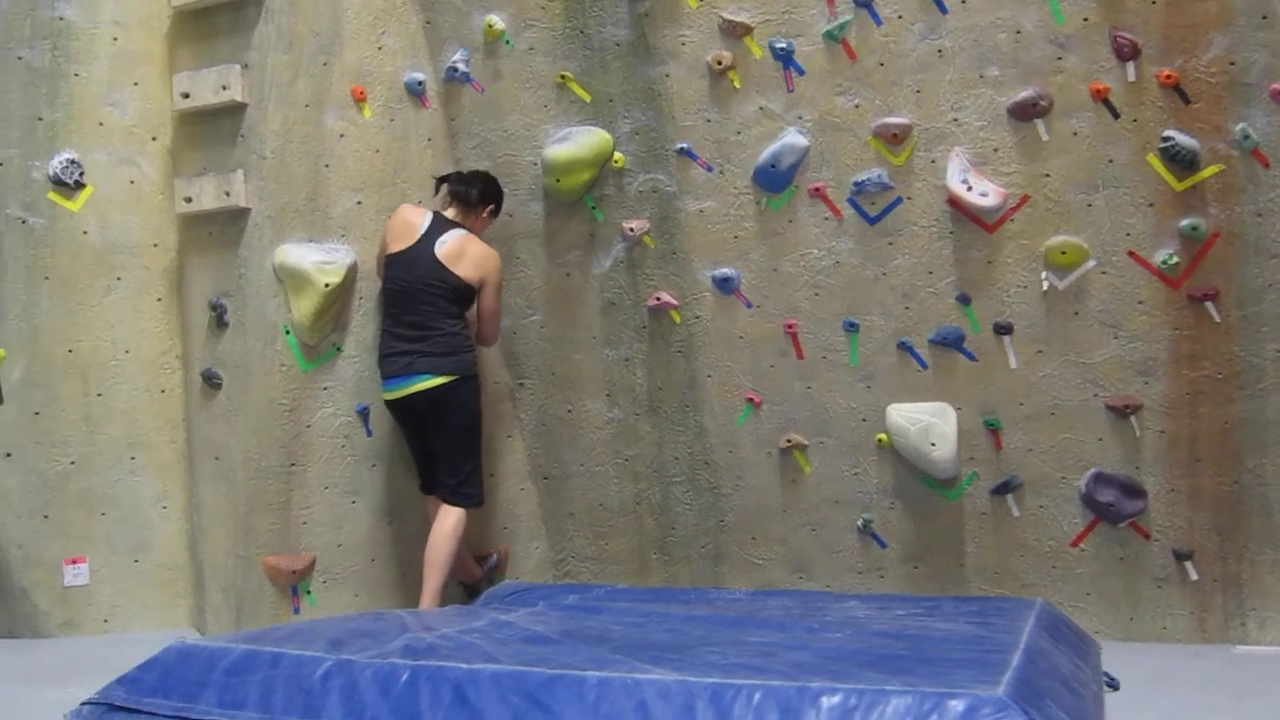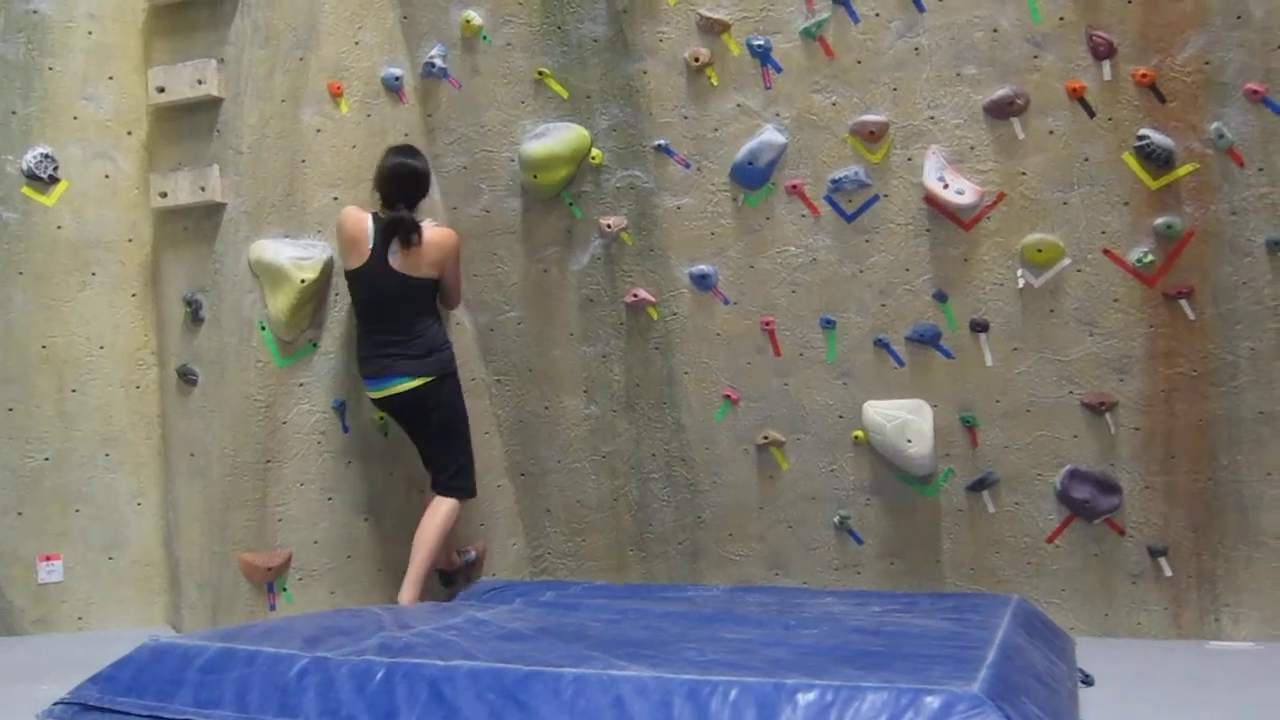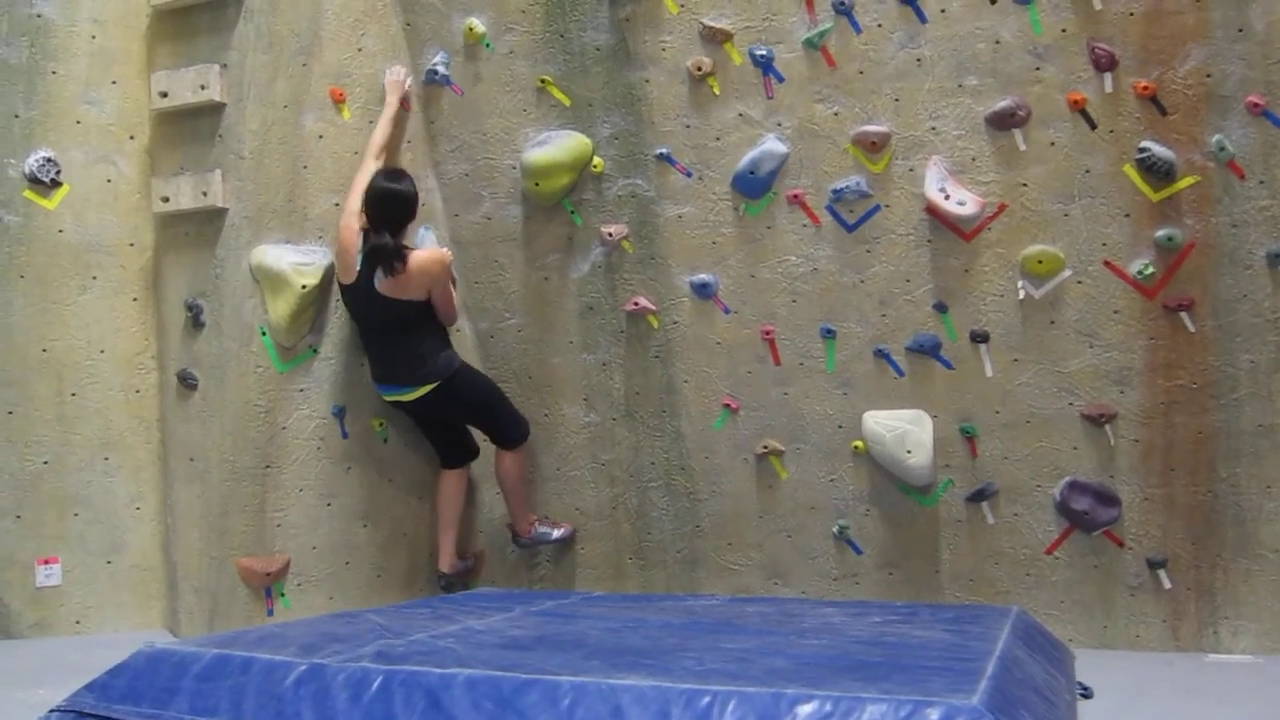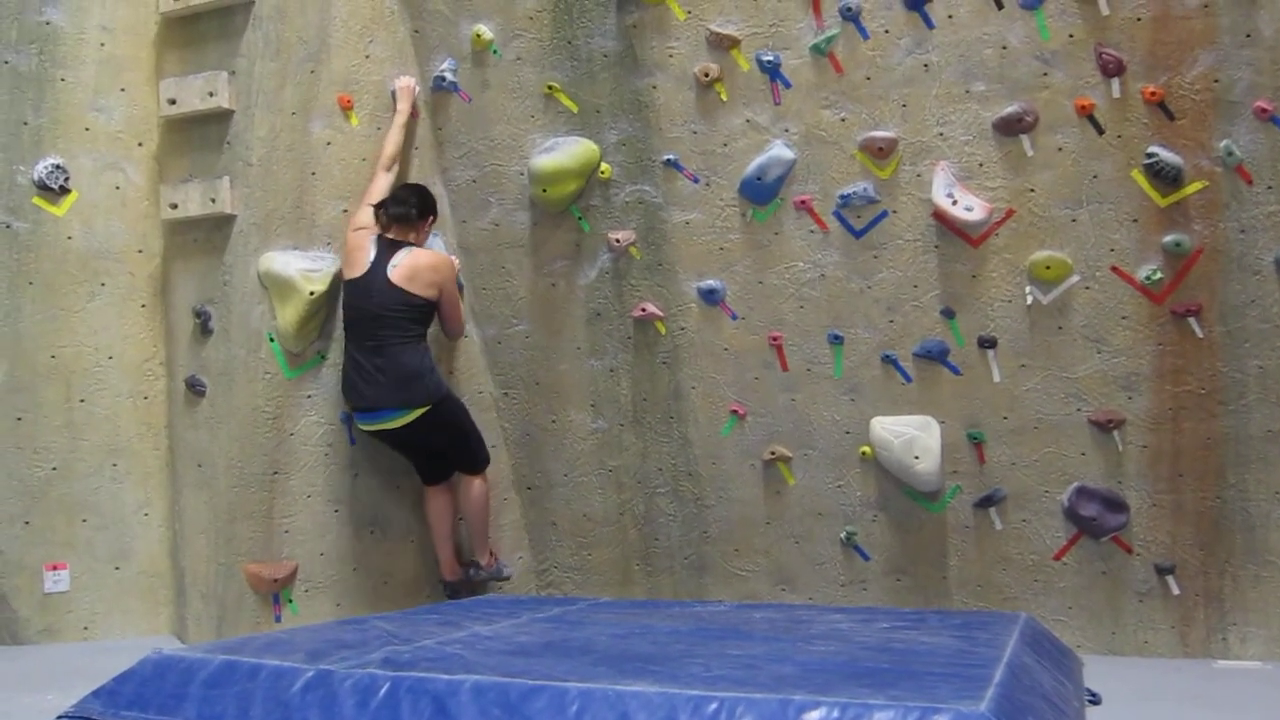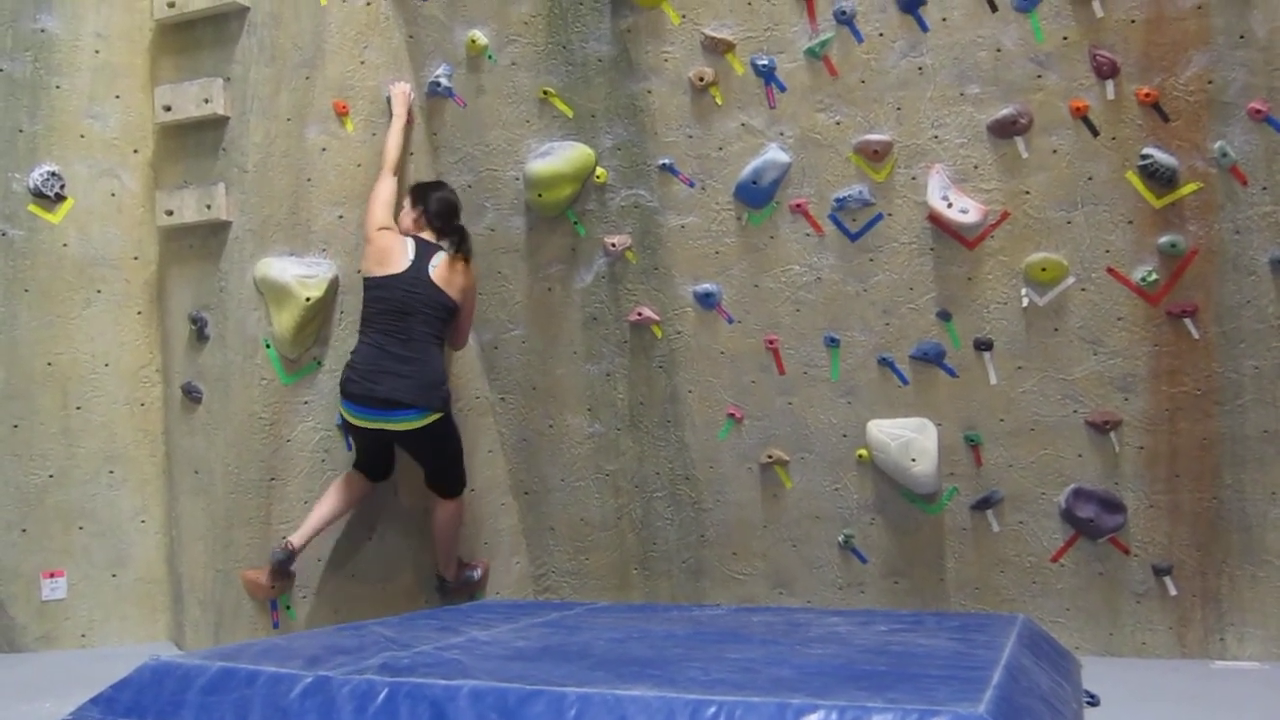
dt=1s
person 1, frame 1
left shoulder: (404, 217)
right shoulder: (484, 257)
right elbow: (487, 335)
left hip: (395, 380)
right hip: (448, 377)
left knee: (435, 486)
right knee: (457, 495)
left ankle: (469, 572)
right ankle: (427, 610)
person 1, frame 2
left shoulder: (350, 223)
right shoulder: (442, 240)
left hip: (377, 379)
right hip: (428, 373)
left knee: (440, 467)
right knee: (452, 486)
left ankle: (449, 561)
right ankle: (407, 600)
person 1, frame 3
left shoulder: (347, 241)
right shoulder: (427, 263)
left elbow: (372, 161)
right elbow: (449, 317)
left wrist: (393, 100)
left hip: (392, 387)
right hip: (438, 379)
left knee: (455, 456)
right knee: (513, 435)
left ankle: (448, 565)
right ankle: (524, 528)
person 1, frame 4
left shoulder: (357, 242)
right shoulder: (434, 264)
left elbow: (384, 168)
right elbow: (454, 330)
left wrist: (403, 108)
left hip: (364, 407)
right hip: (415, 399)
left knee: (436, 473)
right knee: (474, 465)
left ankle: (451, 574)
right ankle: (483, 561)
person 1, frame 5
left shoulder: (382, 245)
right shoulder: (460, 270)
left elbow: (388, 172)
left wrist: (400, 112)
left hip: (358, 400)
right hip: (419, 407)
left knee: (367, 470)
right knee: (448, 487)
left ankle: (293, 542)
right ankle: (450, 575)
